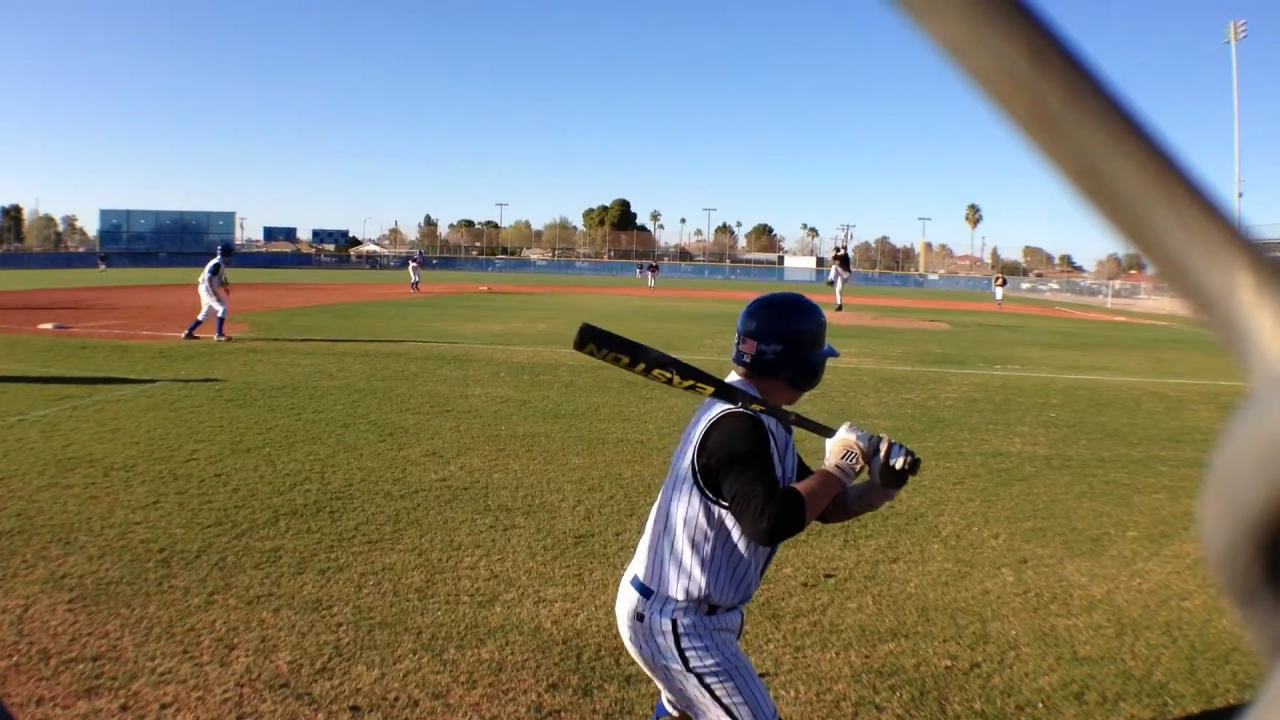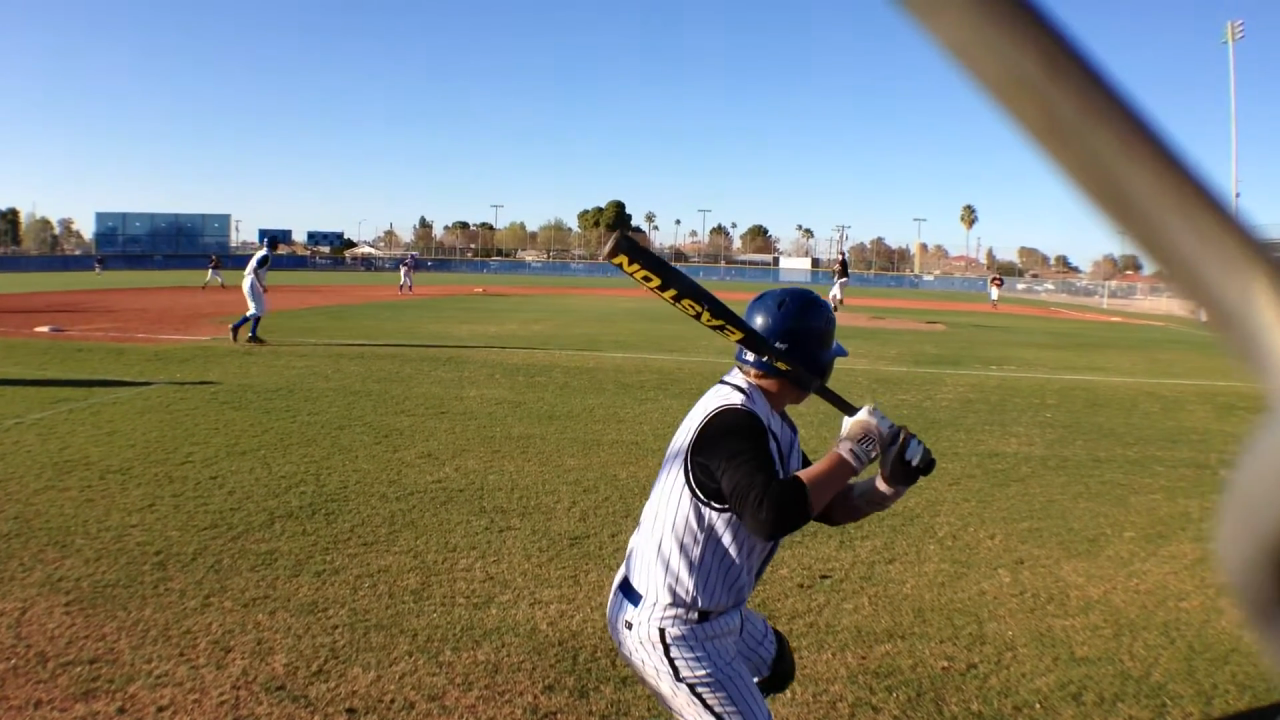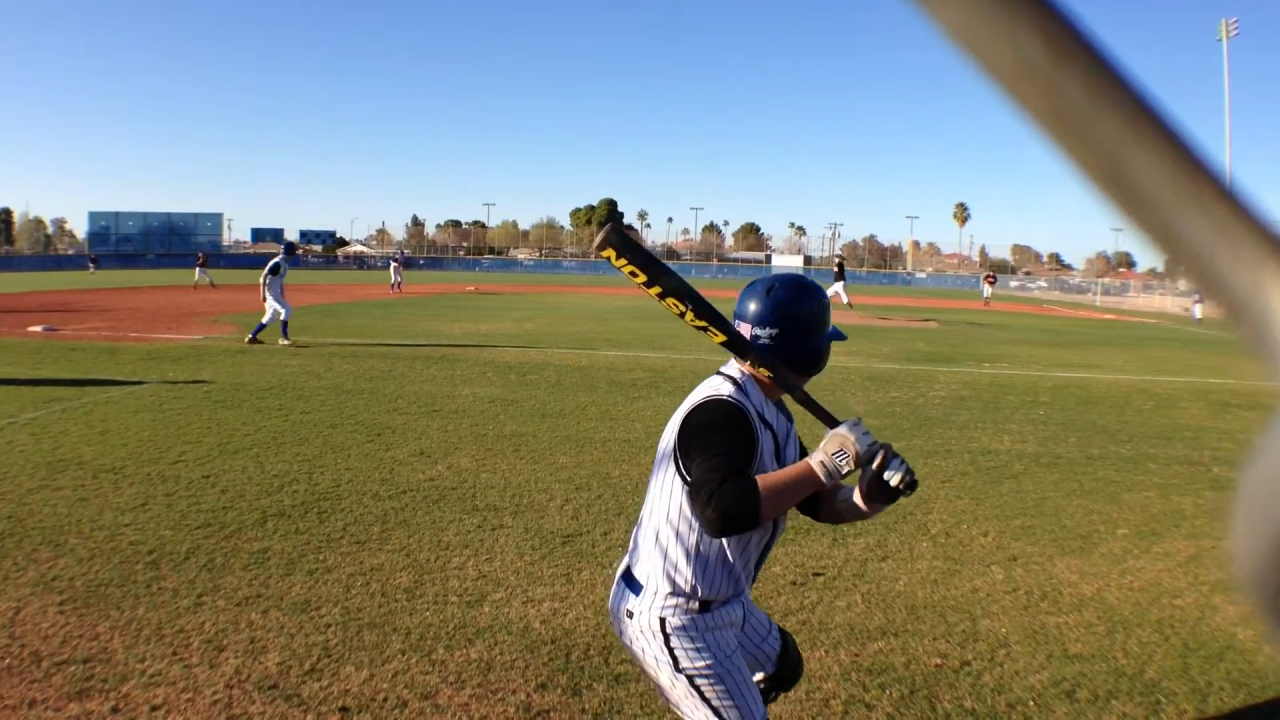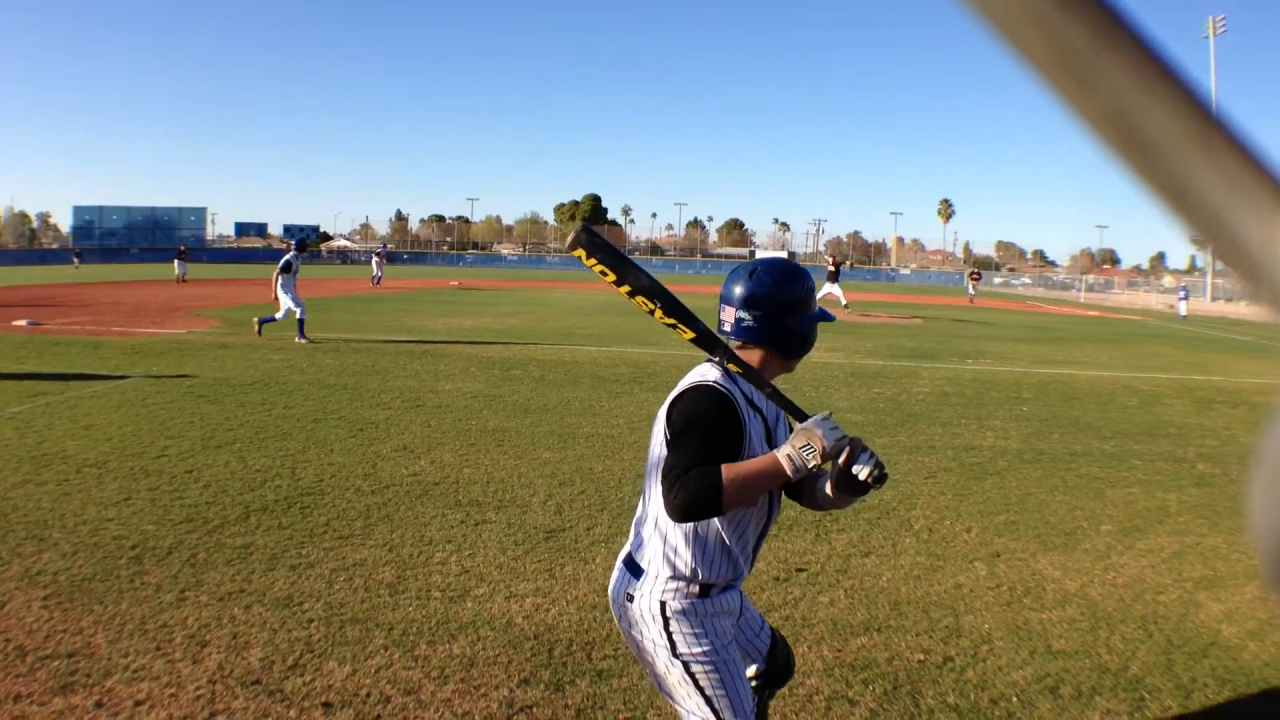
dt=0.4s
person 1, frame 1
left shoulder: (755, 421)
right shoulder: (737, 425)
left elbow: (817, 503)
right elbow: (769, 524)
left wrist: (881, 485)
right wrist: (840, 466)
left hip: (677, 607)
right hip: (676, 622)
person 1, frame 2
left shoulder: (768, 419)
right shoulder: (733, 421)
left elbow: (826, 506)
right elbow: (769, 517)
left wrist: (888, 485)
right wrist: (852, 452)
left hip: (707, 609)
right hip: (670, 626)
left knee: (774, 667)
person 1, frame 3
left shoulder: (769, 409)
right shoulder: (721, 411)
left elbow: (816, 502)
right elbow: (720, 512)
left wrist: (867, 497)
right wrist: (825, 462)
left hip: (717, 601)
right hip: (672, 617)
left knee: (780, 667)
person 1, frame 4
left shoulder: (760, 395)
right shoulder: (709, 397)
left elbow: (805, 489)
right elbow: (684, 497)
left wrist: (843, 484)
right wrist: (791, 456)
left hip: (712, 592)
right hip: (671, 603)
left knee: (771, 668)
